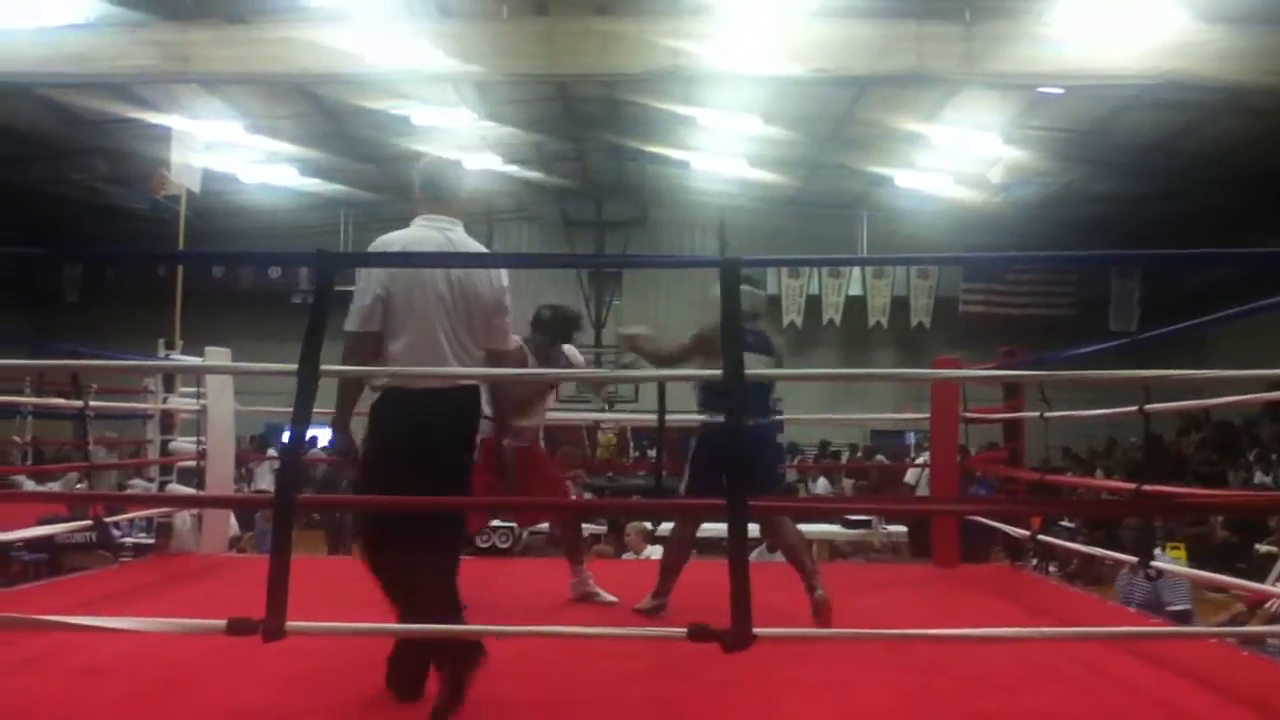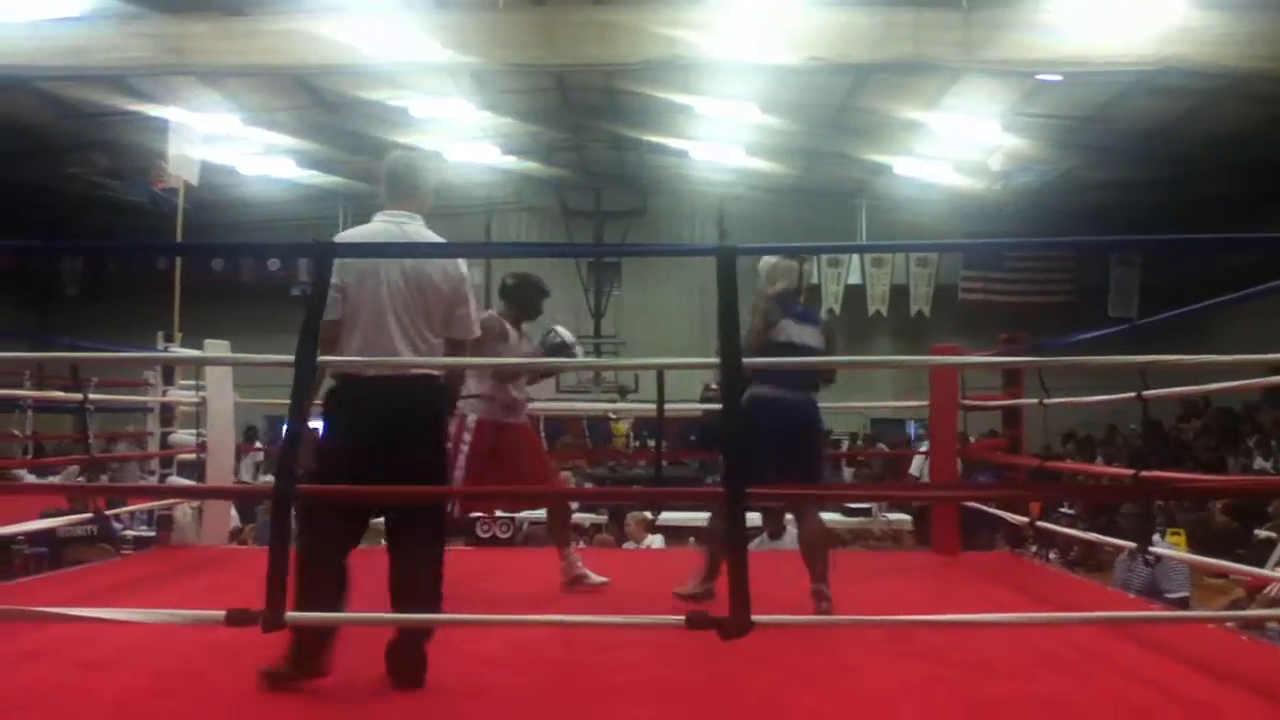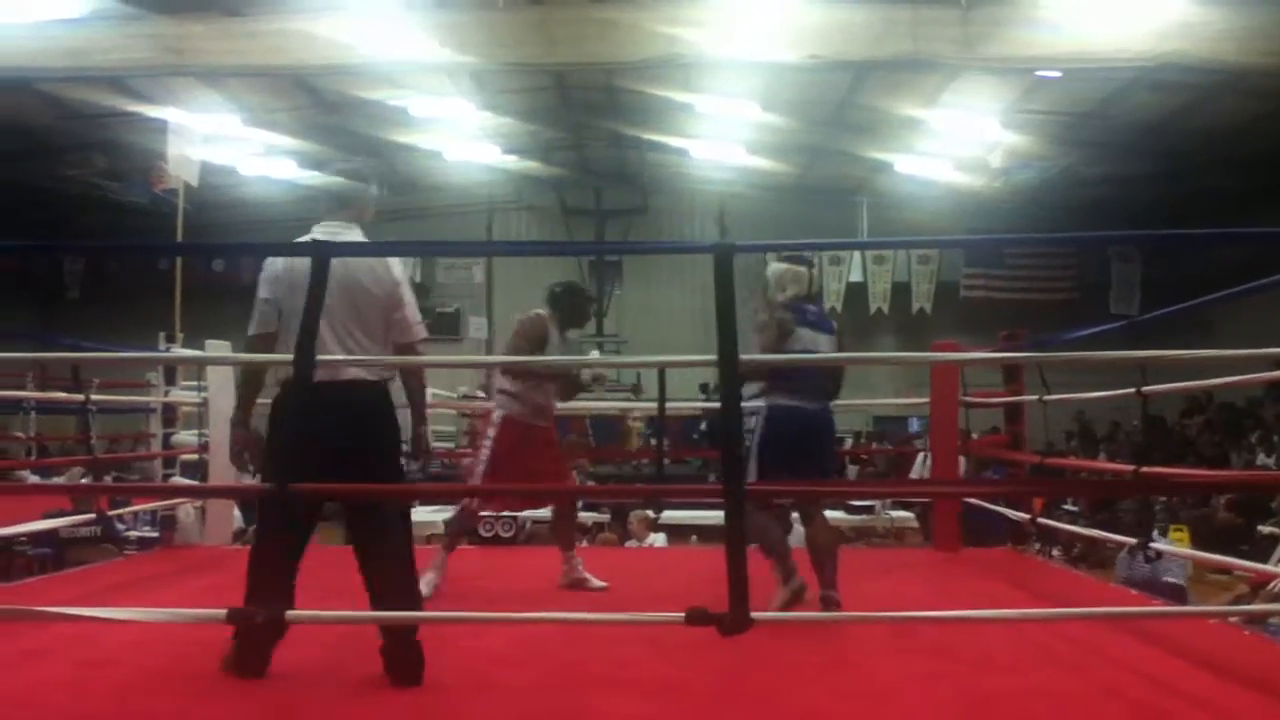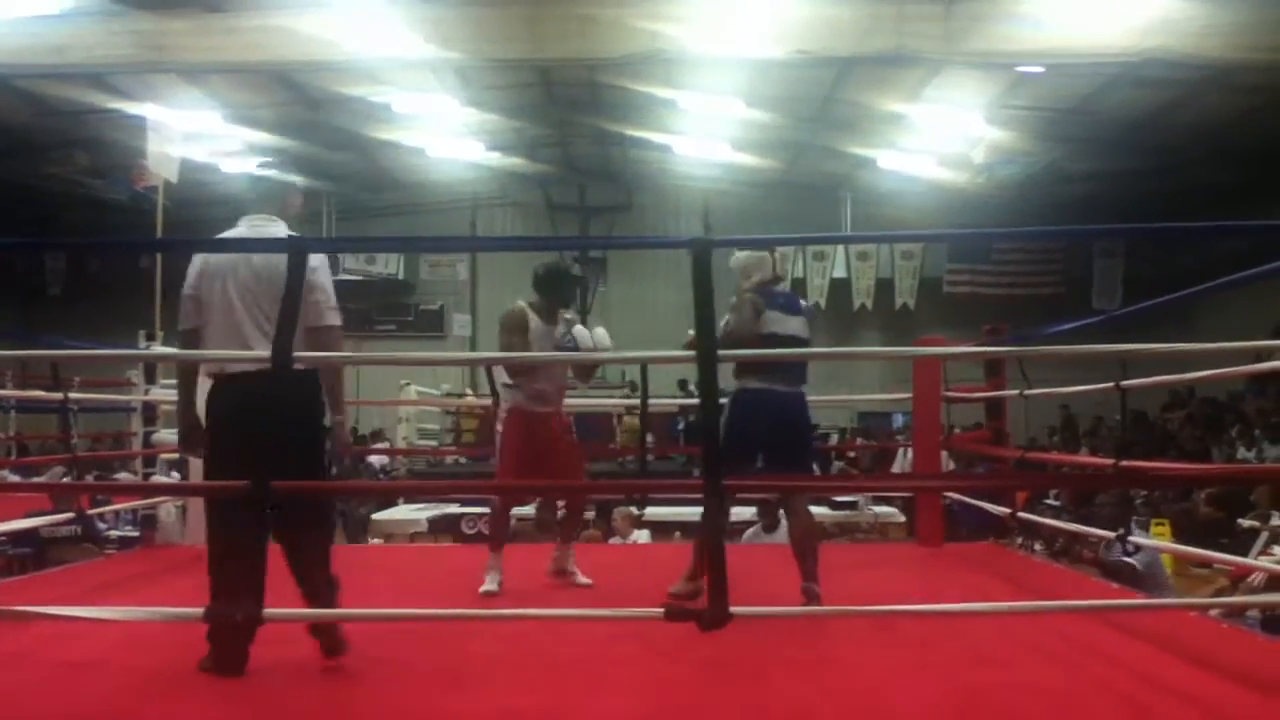
dt=0.3s
person 1, frame 1
left shoulder: (388, 249)
right shoulder: (488, 262)
left elbow: (360, 345)
right elbow: (501, 358)
left wrist: (341, 422)
left hip: (402, 407)
right hip: (460, 409)
left knee: (386, 538)
right knee: (436, 543)
left ankle: (454, 648)
right ankle: (409, 668)
person 1, frame 2
left shoulder: (347, 245)
right shoulder: (448, 257)
left elbow: (324, 338)
right elbow: (460, 349)
right wrist: (443, 411)
left hip: (359, 398)
right hip: (423, 401)
left knee: (322, 528)
right knee: (418, 534)
left ankle: (309, 651)
right ankle: (408, 660)
person 1, frame 3
left shoulder: (283, 260)
right shoulder: (385, 264)
left elbow: (258, 346)
right elbow: (408, 351)
left wrist: (241, 422)
right wrist: (420, 422)
left hip: (300, 406)
right hip: (366, 406)
left knee: (279, 532)
right knee: (385, 534)
left ankle: (252, 648)
right ankle: (404, 654)
person 1, frame 4
left shoulder: (207, 256)
right shoulder: (304, 254)
left elbow: (189, 340)
right elbow: (326, 339)
left wrist: (187, 412)
right wrist: (338, 412)
left hip: (230, 396)
right hip: (290, 393)
left knee: (232, 520)
right knee: (304, 513)
left ankle: (229, 645)
right ankle: (324, 621)
person 2, frame 1
left shoulder: (715, 335)
right shoulder: (772, 347)
left elbow: (667, 358)
left wrist: (638, 342)
left hip: (719, 435)
right hip: (759, 435)
left knee: (688, 517)
right knee: (775, 520)
left ankle: (659, 596)
right ankle: (815, 589)
person 2, frame 2
left shoulder: (764, 310)
right shoulder: (821, 323)
left elbow: (750, 352)
right elbow: (827, 377)
left hip: (762, 409)
right hip: (803, 413)
right knee: (806, 507)
left ankle: (707, 581)
right ankle: (821, 591)
person 2, frame 3
left shoulder: (779, 316)
right shoulder: (830, 327)
left hip: (782, 417)
right hip: (818, 420)
left knee: (758, 505)
right knee: (812, 510)
left ankle: (789, 576)
right ankle: (829, 593)
person 2, frame 4
left shoulder: (752, 300)
right shoulder: (801, 308)
left elbow: (740, 336)
left wrist: (701, 344)
left hip: (753, 402)
right hip: (792, 404)
right knee: (794, 500)
left ankle: (695, 579)
right ankle: (811, 587)
person 3, frame 1
left shoulder: (552, 356)
right elbow: (511, 403)
right wrist: (550, 378)
left hip: (525, 444)
right hip: (494, 443)
right knee: (467, 520)
left ankle: (582, 583)
person 3, frame 2
left shoulder: (520, 330)
right shoulder: (491, 325)
right elbow: (501, 373)
left wrist: (551, 362)
right wrist: (545, 354)
left hip: (515, 421)
right hip: (482, 420)
right knee: (459, 503)
left ankle: (572, 567)
person 3, frame 3
left shoulder: (561, 337)
right shoulder: (536, 323)
left elbow: (561, 392)
right elbow: (512, 366)
left wrist: (581, 380)
right wrist: (558, 373)
left hip: (540, 423)
right hip: (510, 418)
left knee: (566, 494)
right knee: (477, 497)
left ankle: (573, 570)
right ankle: (435, 569)
person 3, frame 4
left shoulder: (569, 322)
right shoulder: (516, 317)
left elbow: (583, 375)
right elbow: (512, 367)
left wrist: (593, 353)
right wrist: (555, 354)
left hip: (553, 413)
right hip: (519, 412)
right knee: (507, 493)
left ankle: (563, 560)
right ankle: (494, 569)
